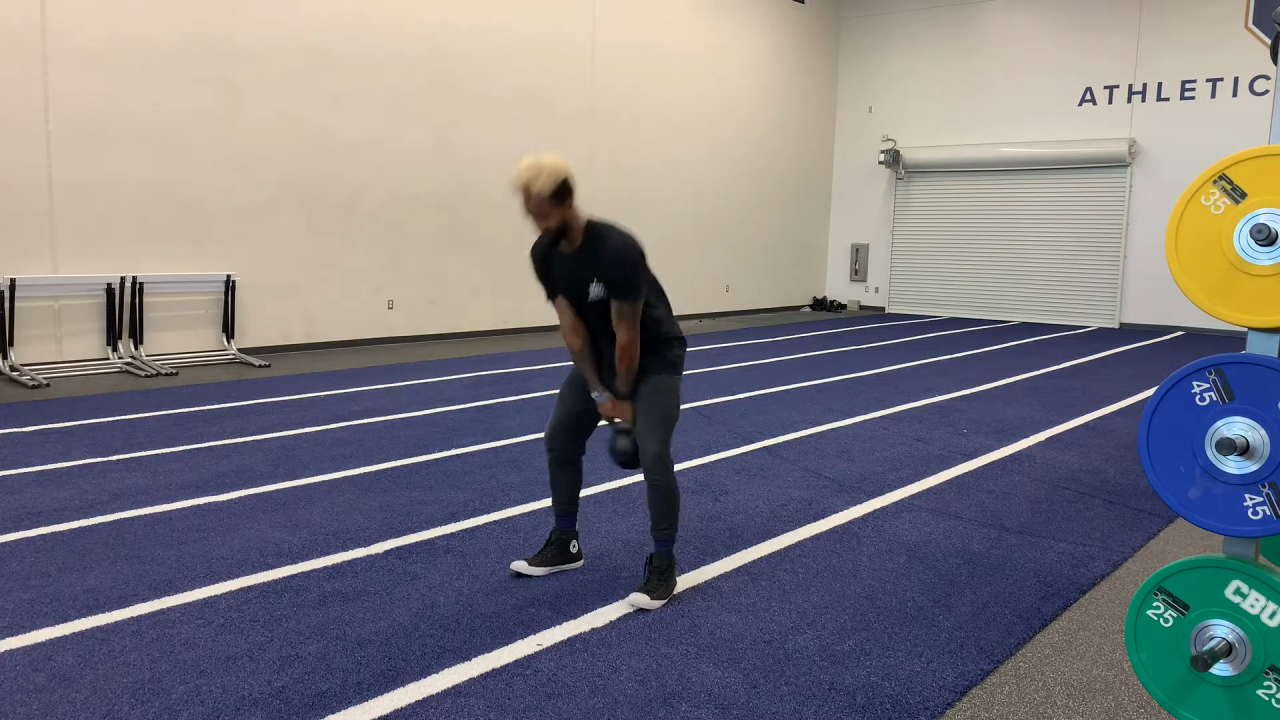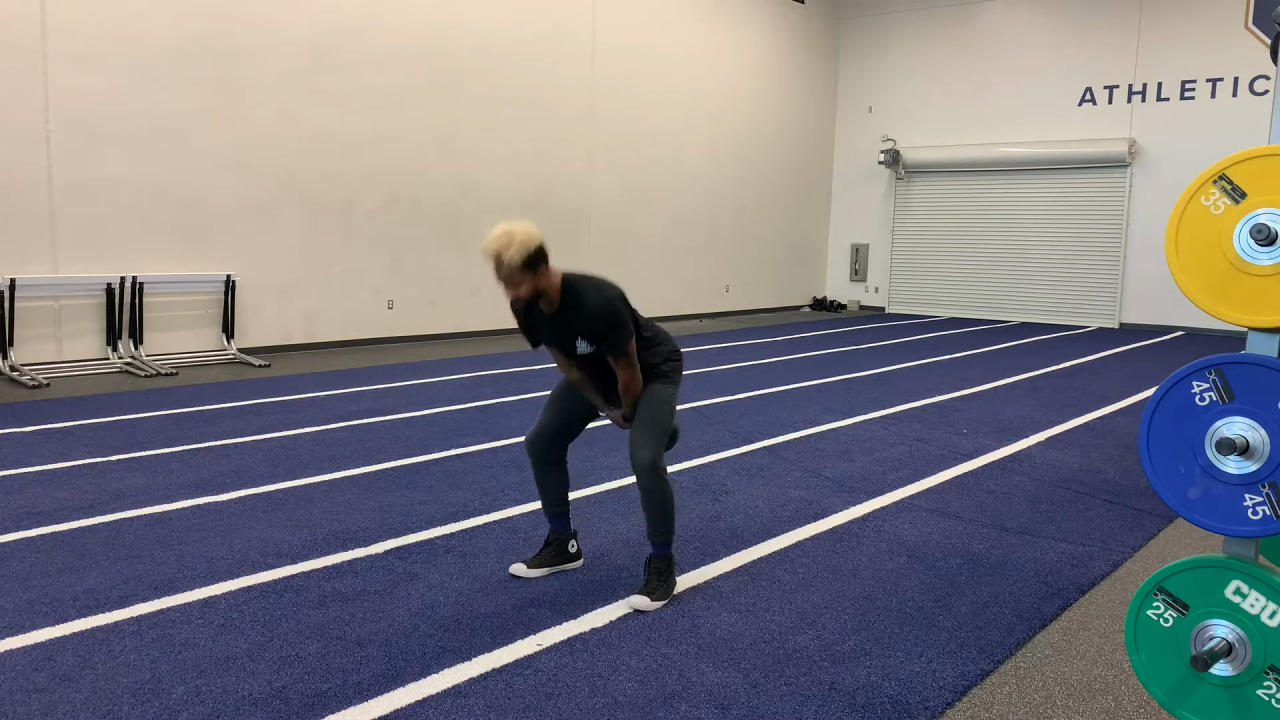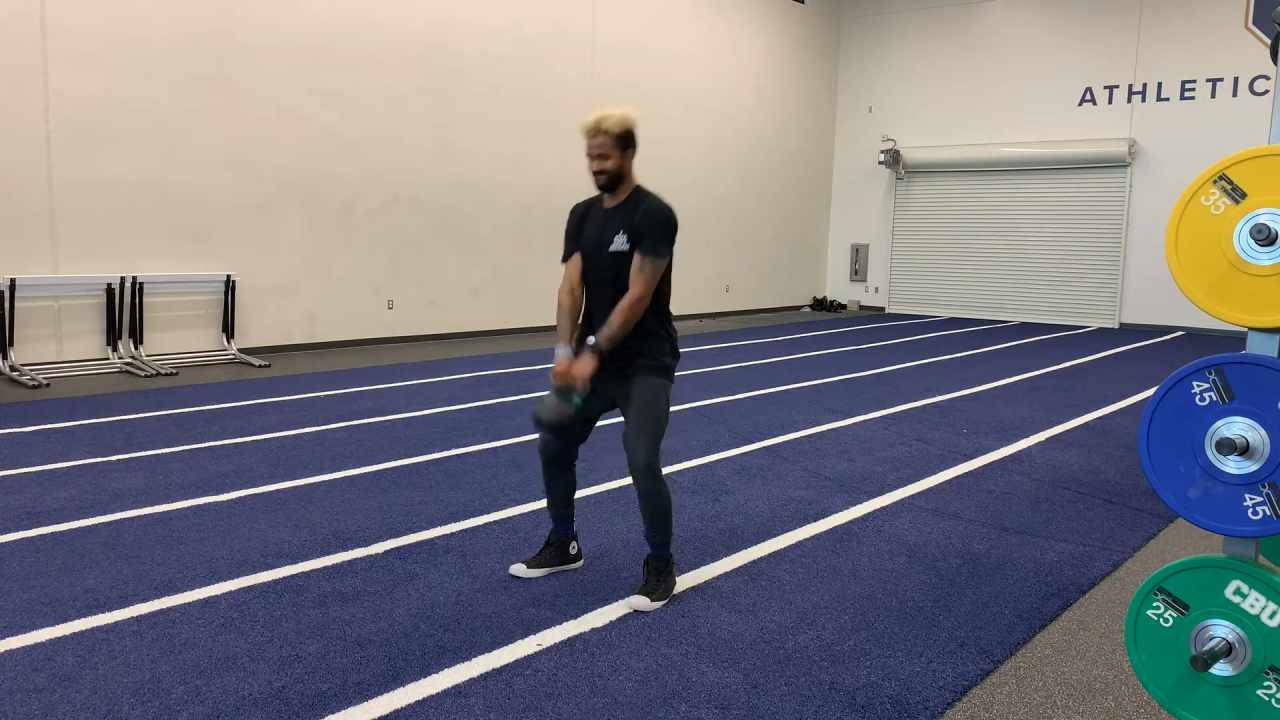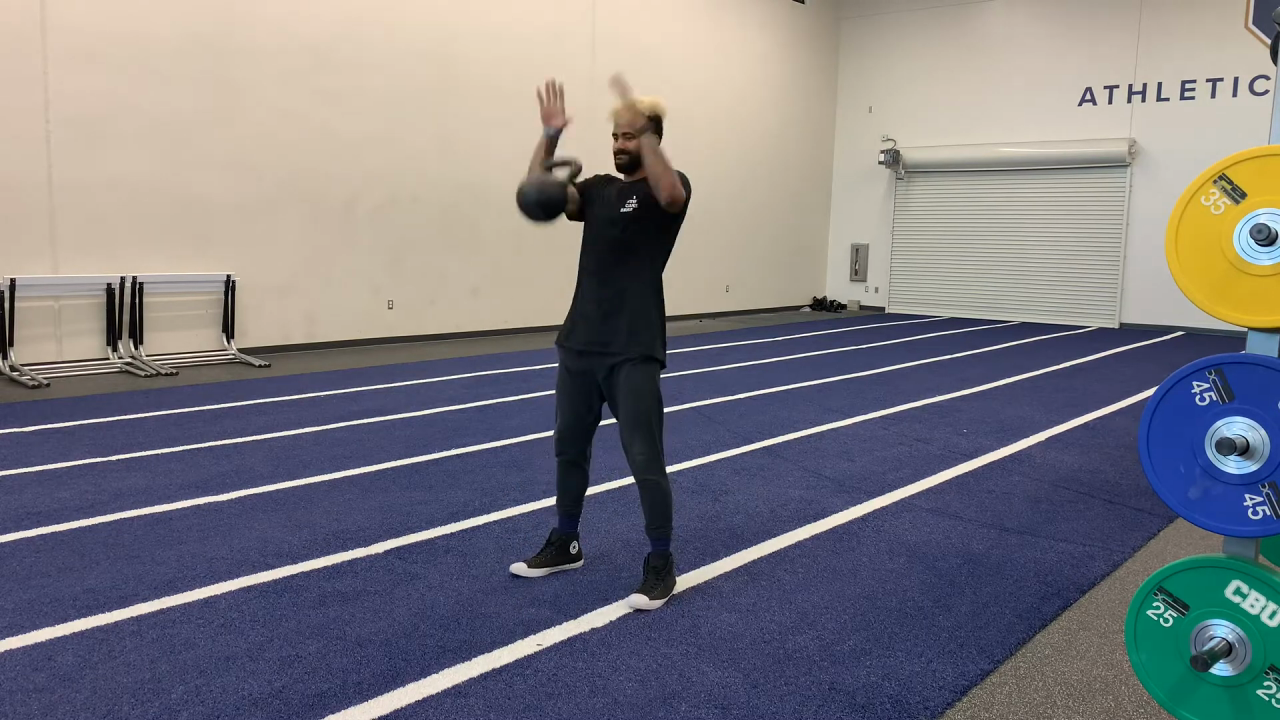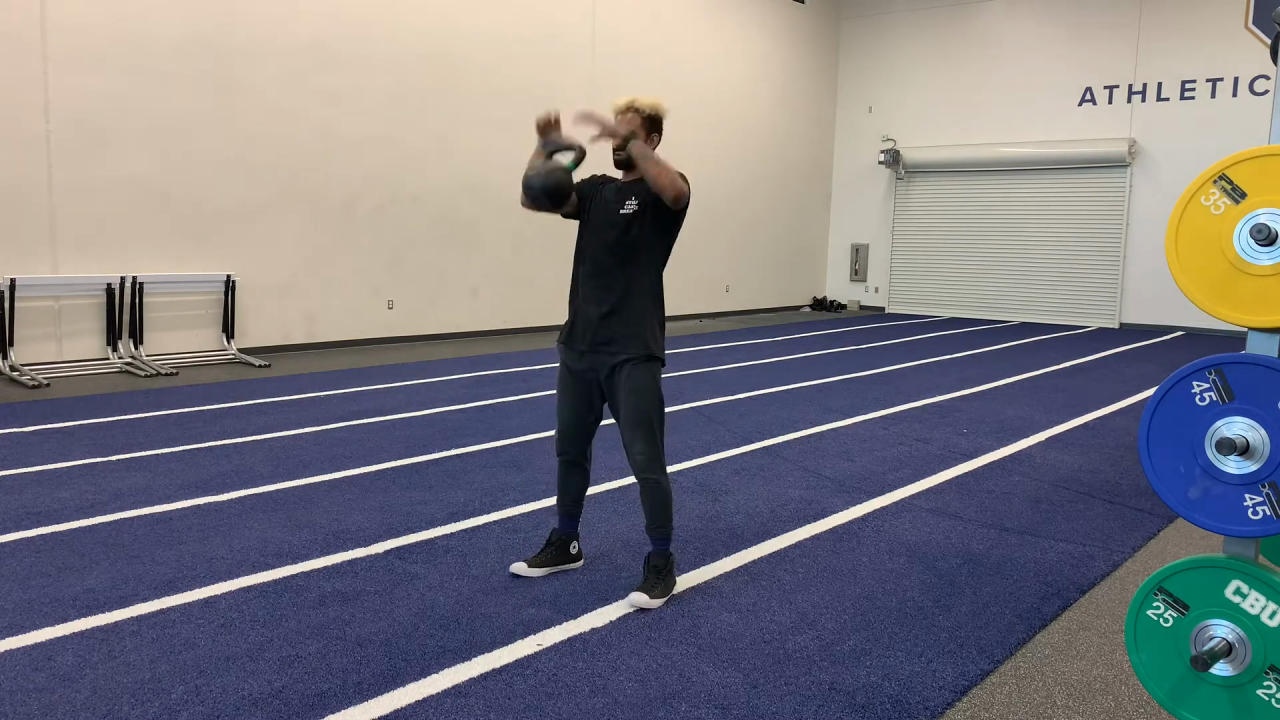
dt=0.3s
person 1, frame 1
left shoulder: (617, 249)
right shoulder: (544, 254)
left elbow: (628, 335)
right elbow: (571, 327)
left wrist: (625, 396)
right wrist: (598, 391)
left hip: (656, 356)
right hip: (599, 354)
left knee: (653, 454)
right knee: (559, 439)
left ankle: (662, 568)
right ankle: (564, 545)
person 1, frame 2
left shoulder: (598, 302)
right shoulder: (527, 310)
left elbow: (629, 375)
right elbow: (570, 367)
left wrist: (630, 416)
right wrist: (608, 410)
left hip: (652, 371)
right hip: (594, 373)
left knee: (645, 458)
right knee: (541, 442)
left ankle: (661, 566)
right ankle: (563, 543)
person 1, frame 3
left shoulder: (653, 214)
right shoulder: (582, 213)
left elbow: (638, 296)
right elbow: (572, 287)
left wrist: (594, 356)
right wrist: (566, 349)
left hip: (645, 360)
right hip: (592, 353)
left knee: (643, 459)
right knee: (553, 444)
left ankle: (660, 565)
right ankle: (564, 543)
person 1, frame 4
left shoulder: (665, 187)
right shoulder: (598, 189)
left elbow: (669, 191)
left wrist: (643, 125)
right wrist: (551, 134)
left hip: (632, 352)
right hip: (579, 346)
left knee: (644, 460)
right knee: (569, 449)
left ankle: (660, 564)
right ankle: (565, 543)
person 1, frame 5
left shoulder: (661, 187)
right shoulder: (595, 188)
left elbow: (673, 189)
right elbow: (532, 196)
left wrist: (623, 135)
right wrist: (546, 145)
left hip: (633, 351)
right hip: (579, 345)
left knee: (645, 459)
right knee: (570, 450)
left ankle: (661, 564)
right ankle: (565, 544)
